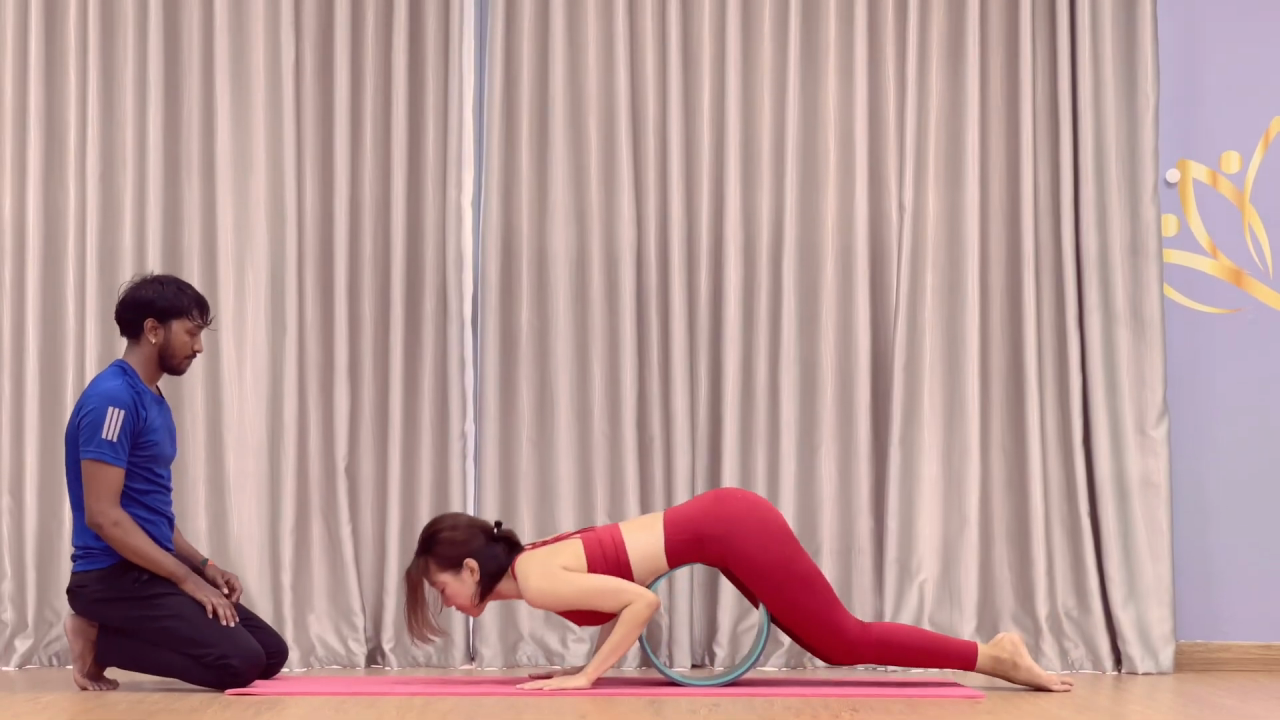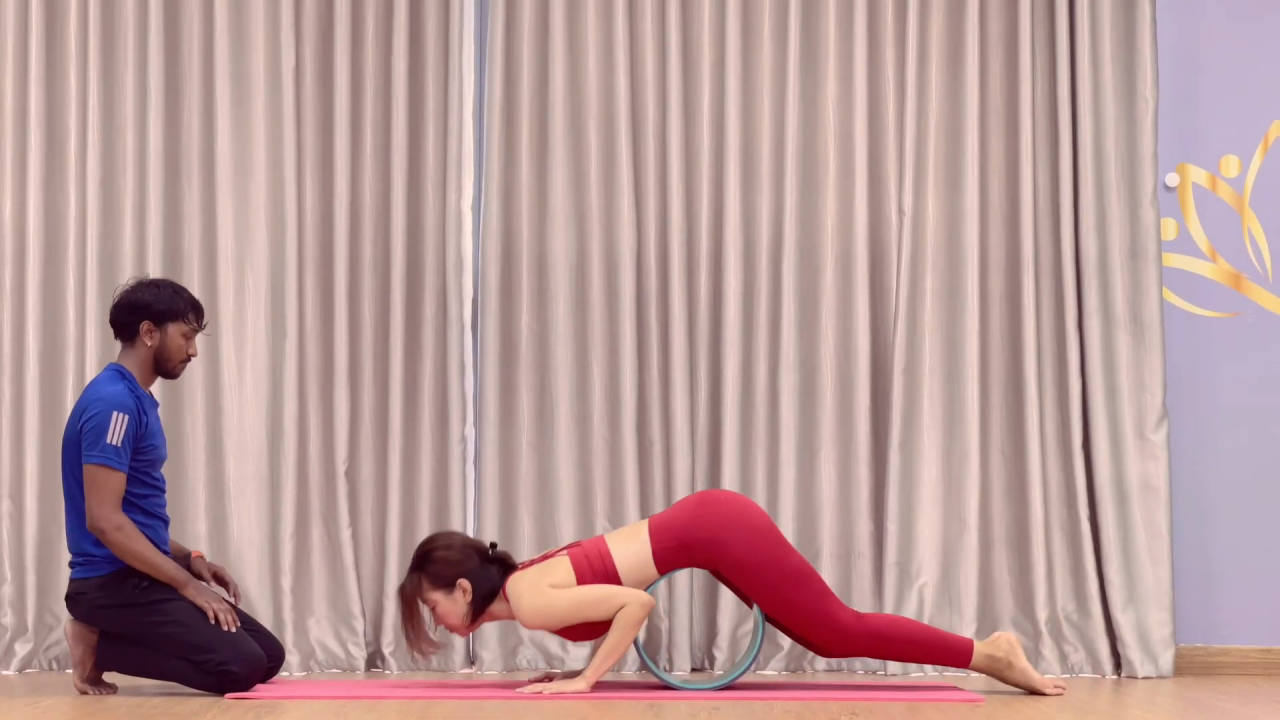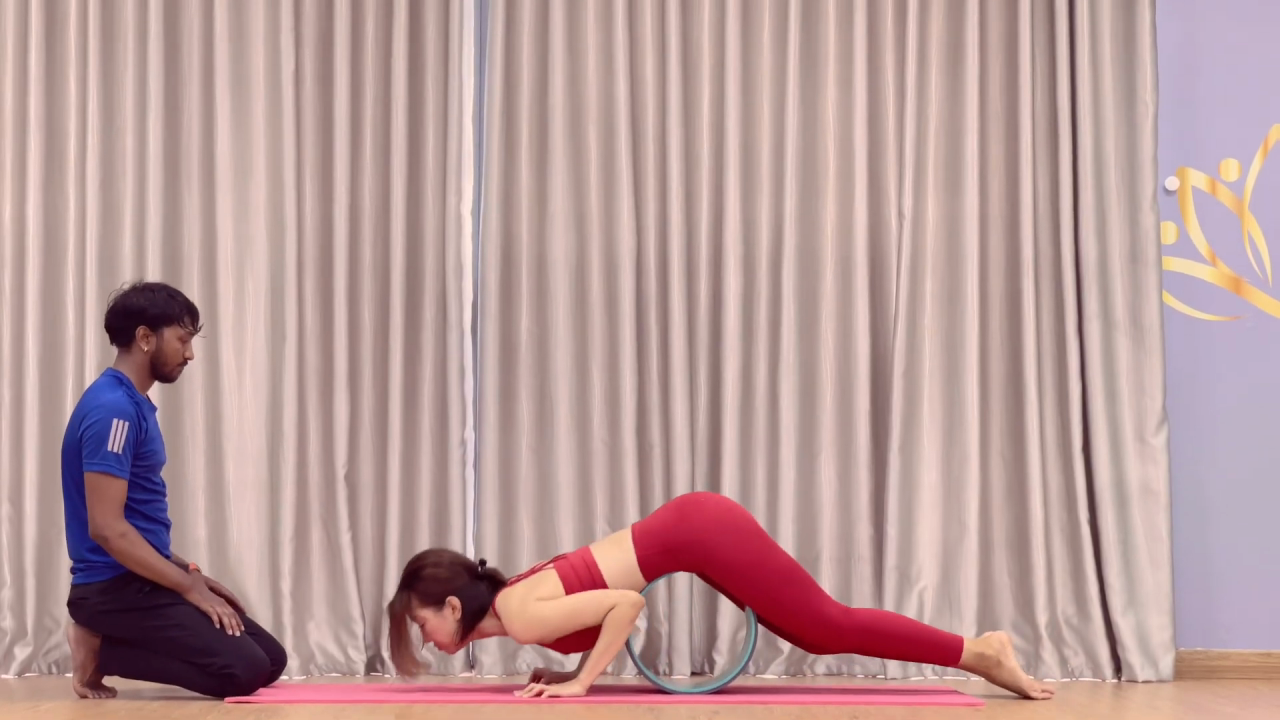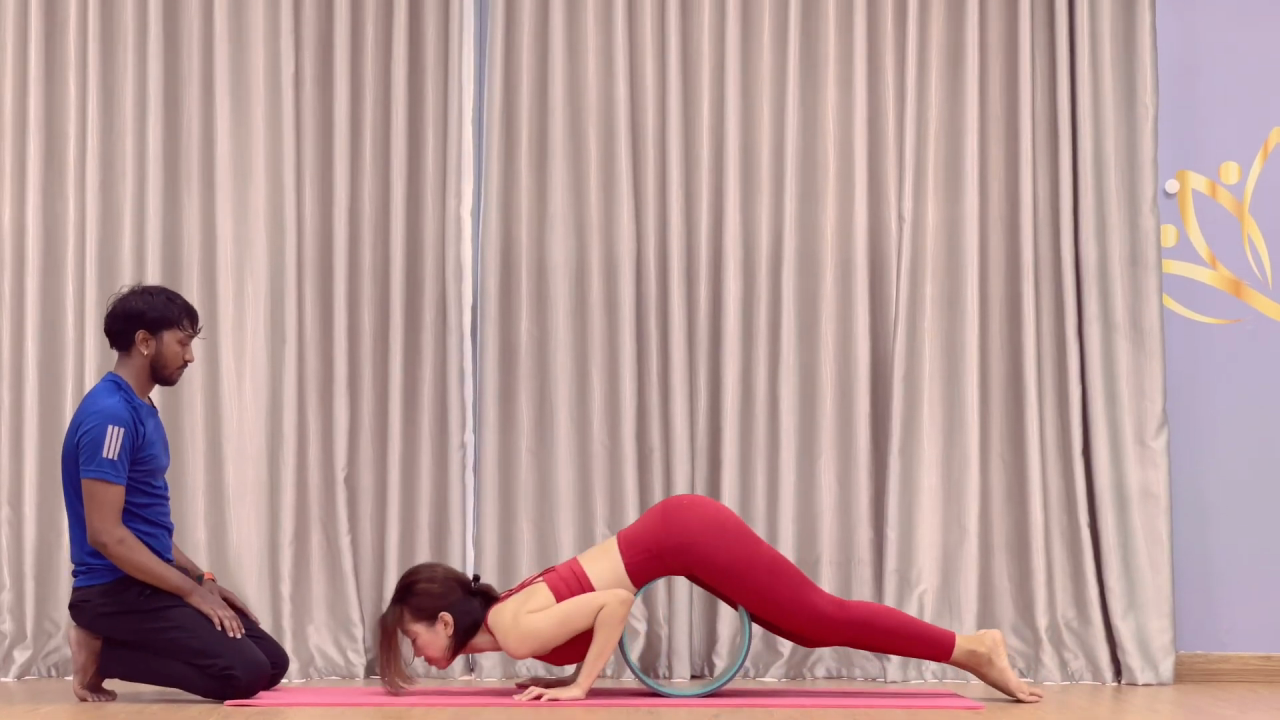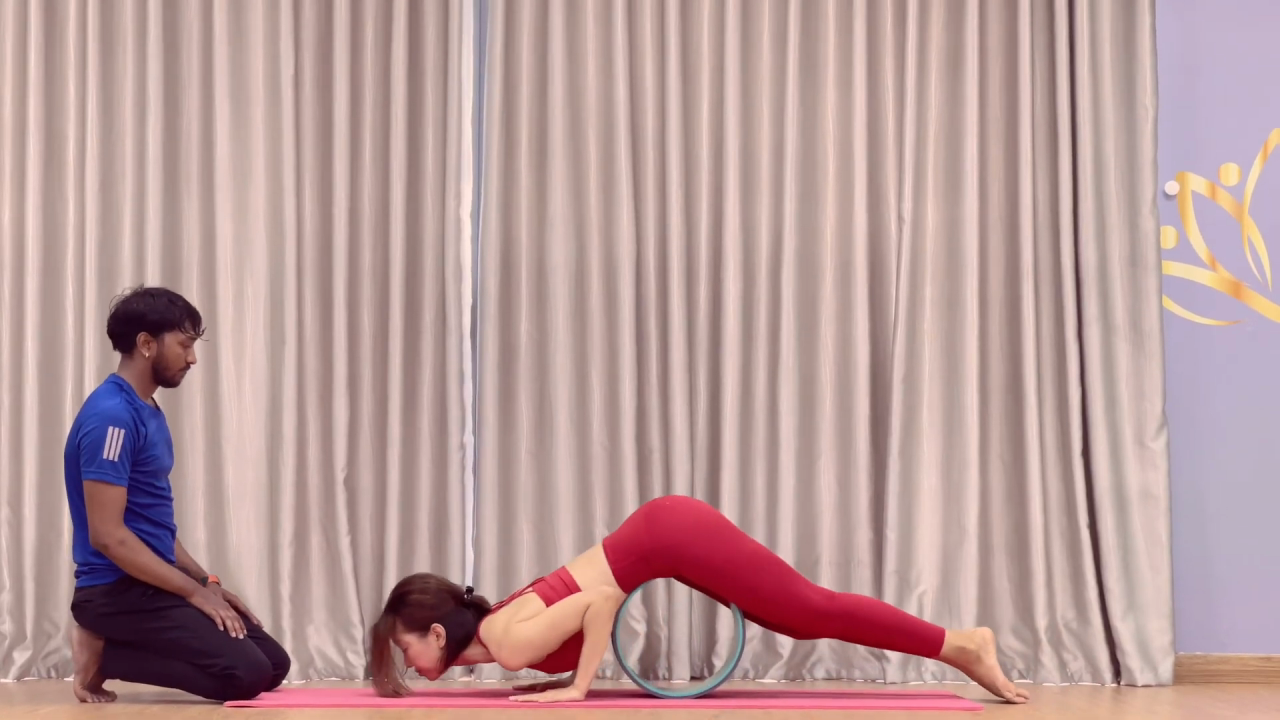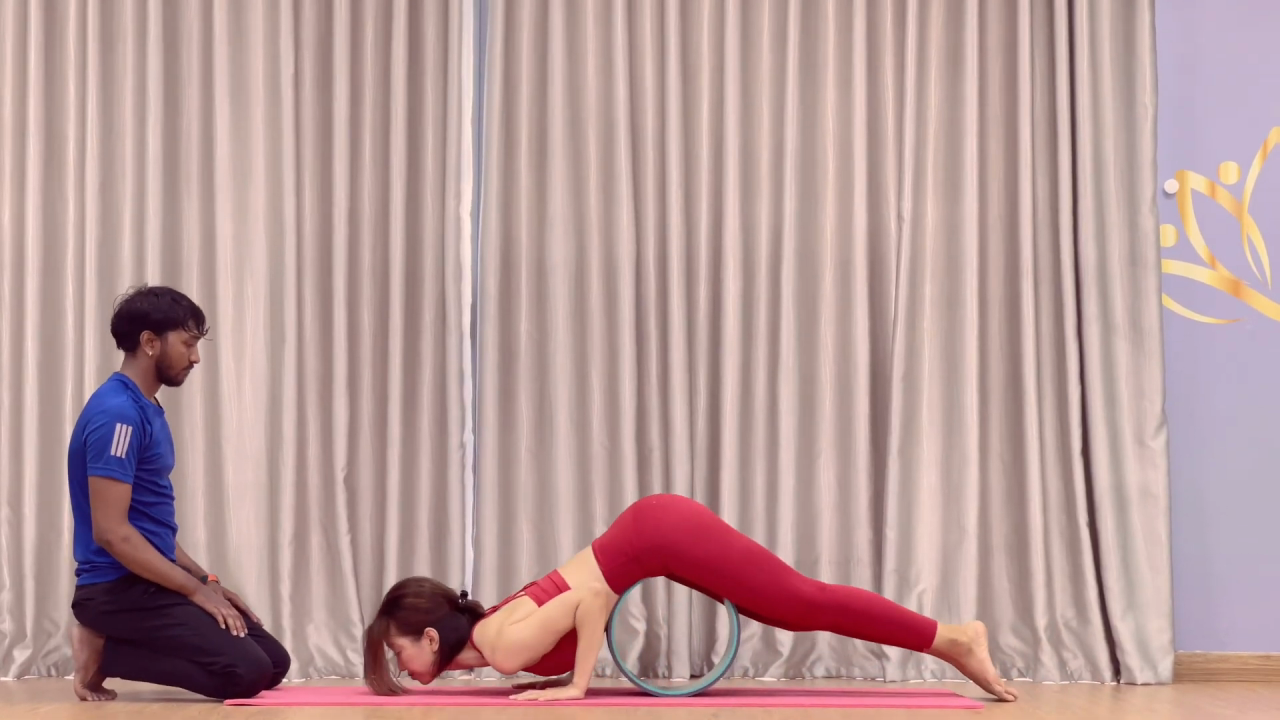
dt=0.2s
person 1, frame 1
left shoulder: (535, 582)
right shoulder: (533, 561)
left elbow: (642, 601)
right elbow: (622, 592)
left wrist: (586, 675)
right wrist: (591, 667)
left hip: (733, 530)
right hip: (726, 520)
left knee: (846, 642)
right knee: (833, 646)
left ankle: (995, 655)
right ankle: (989, 651)
person 1, frame 2
left shoulder: (529, 604)
right shoulder: (525, 582)
left elbow: (635, 604)
left wrist: (585, 679)
right wrist: (586, 670)
left hip: (719, 531)
right hip: (712, 523)
left knee: (841, 631)
right knee: (827, 638)
left ankle: (988, 654)
right ankle: (984, 652)
person 1, frame 3
left shoulder: (520, 619)
right shoulder: (512, 597)
left elbow: (624, 603)
left wrist: (581, 682)
right wrist: (573, 673)
left hip: (702, 534)
right hip: (695, 526)
left knee: (830, 626)
right knee: (817, 635)
left ankle: (978, 653)
right ankle: (976, 652)
person 1, frame 4
left shoulder: (516, 633)
right shoulder: (505, 615)
left elbow: (615, 601)
left wrist: (579, 685)
right wrist: (568, 675)
left hip: (688, 535)
right hip: (682, 529)
left knee: (824, 617)
right knee: (811, 627)
left ankle: (970, 649)
right ankle: (968, 649)
person 1, frame 5
left shoulder: (511, 644)
right shoulder: (497, 626)
left elbow: (597, 603)
left wrist: (577, 687)
right wrist: (561, 677)
left hip: (673, 537)
right hip: (666, 532)
left knee: (814, 611)
right knee: (804, 615)
left ankle: (961, 645)
right ankle: (957, 645)
person 1, frame 6
left shoulder: (504, 649)
right shoulder: (489, 631)
left elbow: (589, 597)
left wrist: (576, 683)
right wrist: (563, 675)
left hip: (663, 534)
right hip: (656, 531)
left knee: (806, 603)
right knee: (797, 609)
left ankle: (952, 639)
right ankle: (950, 639)
person 2, frame 1
left shoulder: (154, 401)
right shoulder: (112, 397)
right elbow: (103, 515)
left wrist: (202, 565)
right wrist: (188, 579)
left hip: (145, 571)
right hip: (114, 576)
left knee: (271, 653)
right knee: (239, 662)
left ankle: (106, 633)
right ankle: (98, 640)
person 2, frame 2
left shoulder: (138, 400)
right shoulder: (113, 401)
right elbow: (104, 520)
left wrist: (190, 560)
right wrist: (187, 583)
left hip: (138, 575)
right hip: (113, 582)
left knee: (268, 656)
right knee: (240, 667)
left ankle: (107, 640)
right ankle: (99, 646)
person 2, frame 3
left shoulder: (136, 405)
right shoulder: (112, 408)
right elbow: (108, 528)
left wrist: (189, 572)
right wrist: (190, 587)
left hip: (141, 580)
right hip: (115, 588)
left knee: (270, 660)
right knee: (245, 670)
left ankle: (108, 643)
right ankle: (101, 652)
person 2, frame 4
left shoulder: (144, 411)
right shoulder: (110, 414)
right elbow: (105, 534)
left wrist: (203, 580)
right wrist: (193, 591)
left hip: (145, 583)
right hip: (117, 590)
left knee: (272, 664)
right knee: (244, 673)
left ankle: (109, 647)
right ankle: (101, 654)
person 2, frame 5
left shoulder: (149, 412)
right shoulder: (111, 416)
right elbow: (108, 536)
left wrist: (207, 583)
right wrist: (195, 592)
left hip: (148, 583)
right hip: (119, 590)
left knee: (273, 664)
right knee: (246, 674)
left ankle: (109, 647)
right ankle: (103, 656)
person 2, frame 6
left shoulder: (147, 410)
right shoulder: (117, 413)
right elbow: (112, 533)
left wrist: (206, 581)
right wrist: (196, 590)
left hip: (147, 581)
right hip: (119, 588)
left knee: (274, 663)
right knee: (246, 672)
left ankle: (110, 645)
right ankle: (102, 653)
